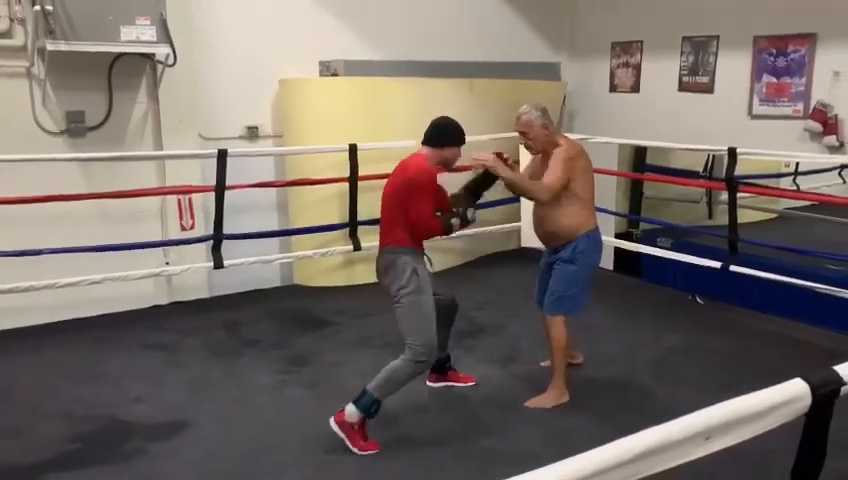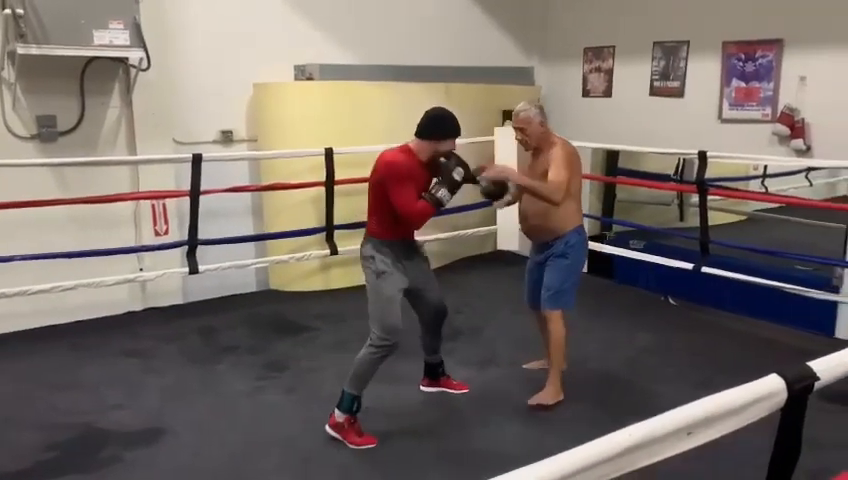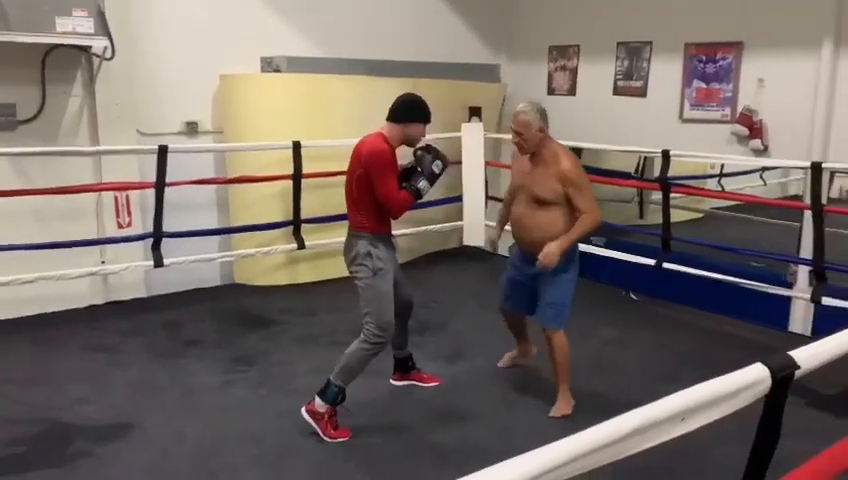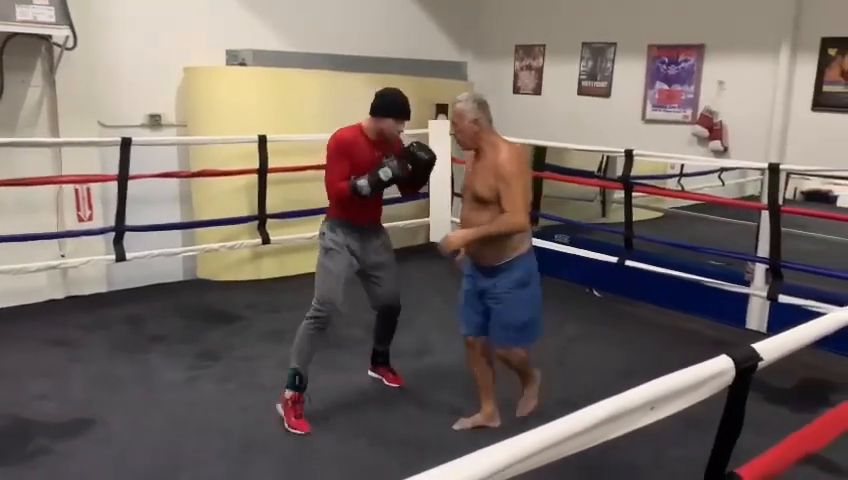
dt=0.5s
person 1, frame 1
left shoulder: (413, 166)
right shoulder: (422, 171)
left elbow: (440, 208)
right elbow: (424, 227)
left wrist: (479, 184)
right wrist: (460, 216)
left hip: (400, 259)
right hip: (403, 263)
left knee: (447, 306)
right knee: (420, 354)
left ankle: (441, 371)
right ankle: (352, 416)
person 1, frame 2
left shoulder: (426, 160)
right shoulder: (394, 162)
right elbow: (413, 216)
left wrist: (466, 175)
right wrist: (446, 186)
left hip: (408, 249)
right hip: (382, 254)
left knee: (435, 310)
right knee: (385, 337)
left ankle: (435, 375)
right ankle: (341, 416)
person 1, frame 3
left shoulder: (380, 146)
right shoulder: (377, 151)
right elbow: (394, 206)
left wrist: (413, 171)
right wrist: (425, 177)
left hip: (380, 242)
right hip: (369, 246)
left knee: (403, 304)
right knee: (378, 332)
left ankle: (404, 369)
right ankle: (321, 406)
person 1, frame 4
left shoulder: (395, 144)
right shoulder: (343, 139)
left elbow: (409, 190)
right elbow: (335, 191)
left wrist: (420, 168)
right wrist: (379, 175)
left hip: (374, 234)
right hip: (339, 233)
left knee: (389, 304)
right knee: (324, 309)
left ankle: (379, 363)
right ankle: (291, 395)
person 2, frame 1
left shoulder: (566, 154)
right shoulder: (543, 154)
left elbow: (542, 195)
right elbow: (525, 188)
left wrist: (502, 171)
right wrist: (507, 171)
left hip: (579, 246)
right hip: (556, 245)
left knee: (554, 313)
right knee: (546, 304)
left ankle: (558, 389)
right ankle: (570, 353)
person 2, frame 2
left shoulder: (560, 152)
right shoulder: (533, 152)
left elbow: (556, 194)
right elbow: (523, 192)
left wrist: (514, 176)
right wrist: (505, 181)
left hip: (565, 244)
right hip: (541, 244)
left knee: (552, 311)
right knee: (537, 305)
left ankle: (554, 385)
right ankle: (551, 358)
person 2, frame 3
left shoulder: (565, 165)
right shoulder: (521, 156)
left elbow: (592, 215)
left wrist: (560, 245)
right wrist: (499, 226)
left hip: (556, 260)
right hip: (521, 253)
left knee: (552, 328)
right knee: (510, 309)
left ankle: (565, 394)
right ankle: (523, 348)
person 2, frame 4
left shoulder: (506, 159)
right shoulder: (478, 157)
left elbow: (517, 220)
left wrist: (466, 235)
right wrist: (465, 245)
left hip: (511, 270)
right hip: (478, 268)
left knee: (504, 346)
right knee: (472, 340)
left ankle: (530, 378)
right ankle: (488, 411)
